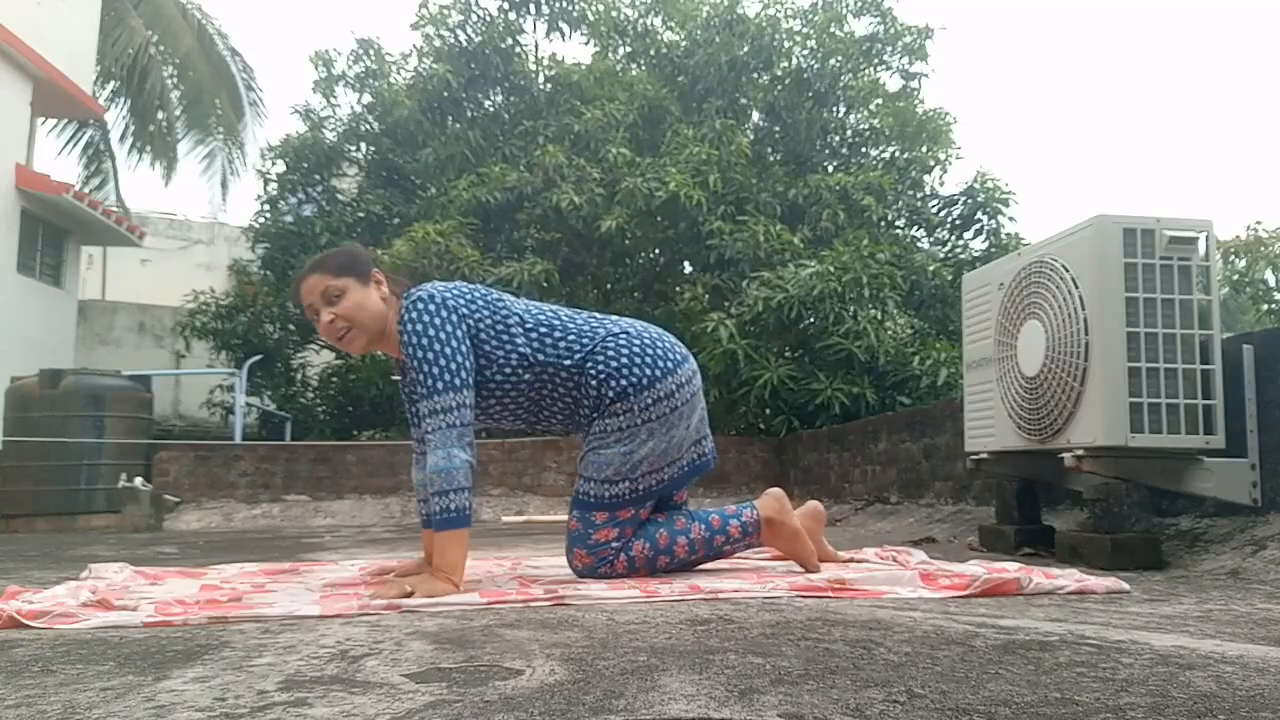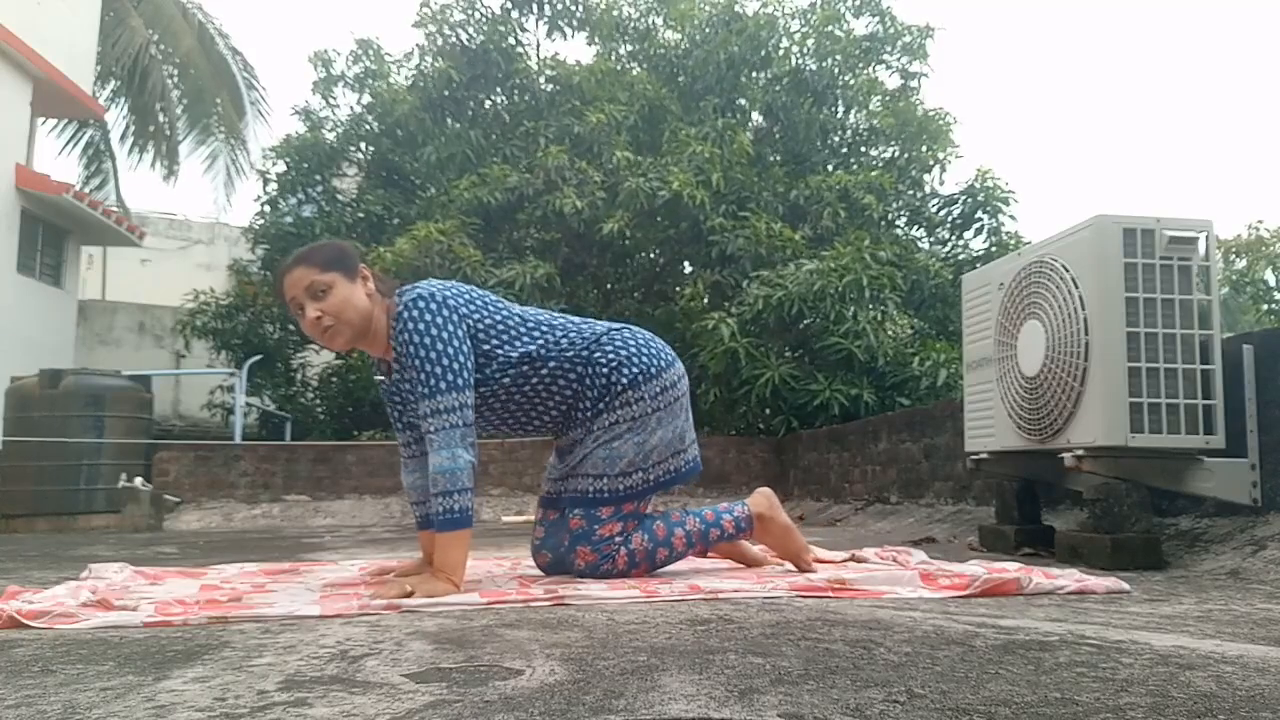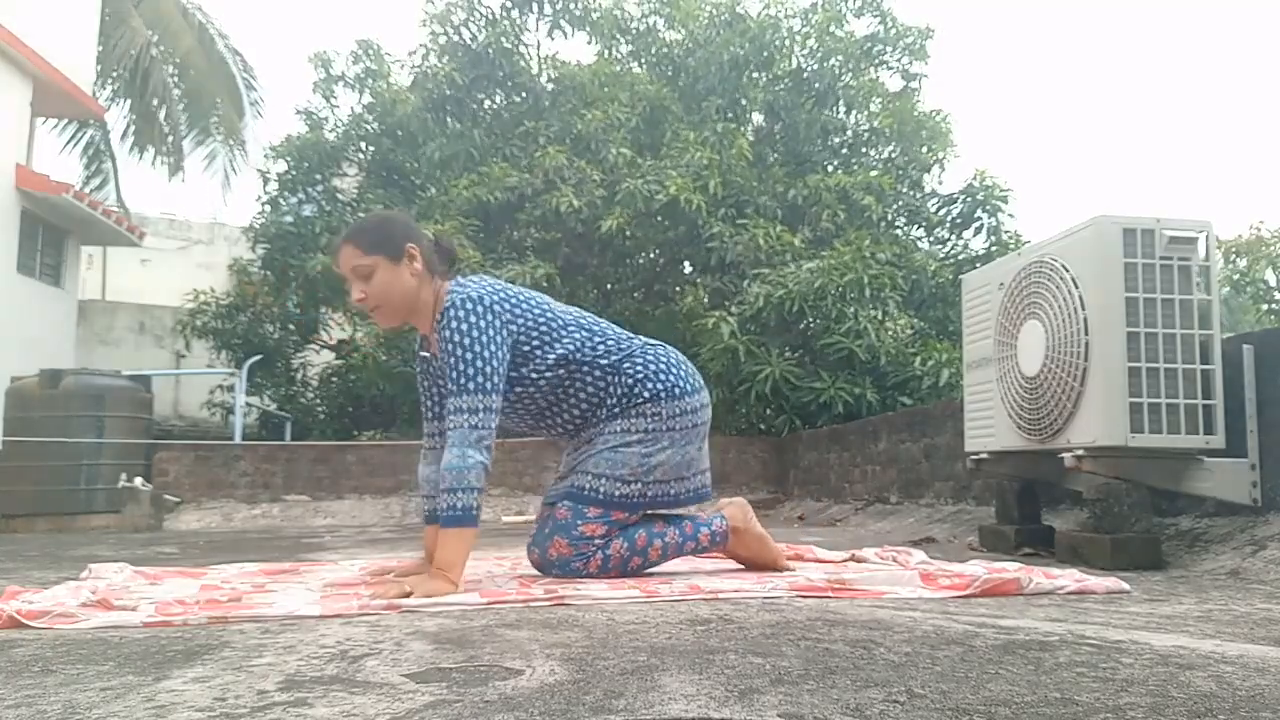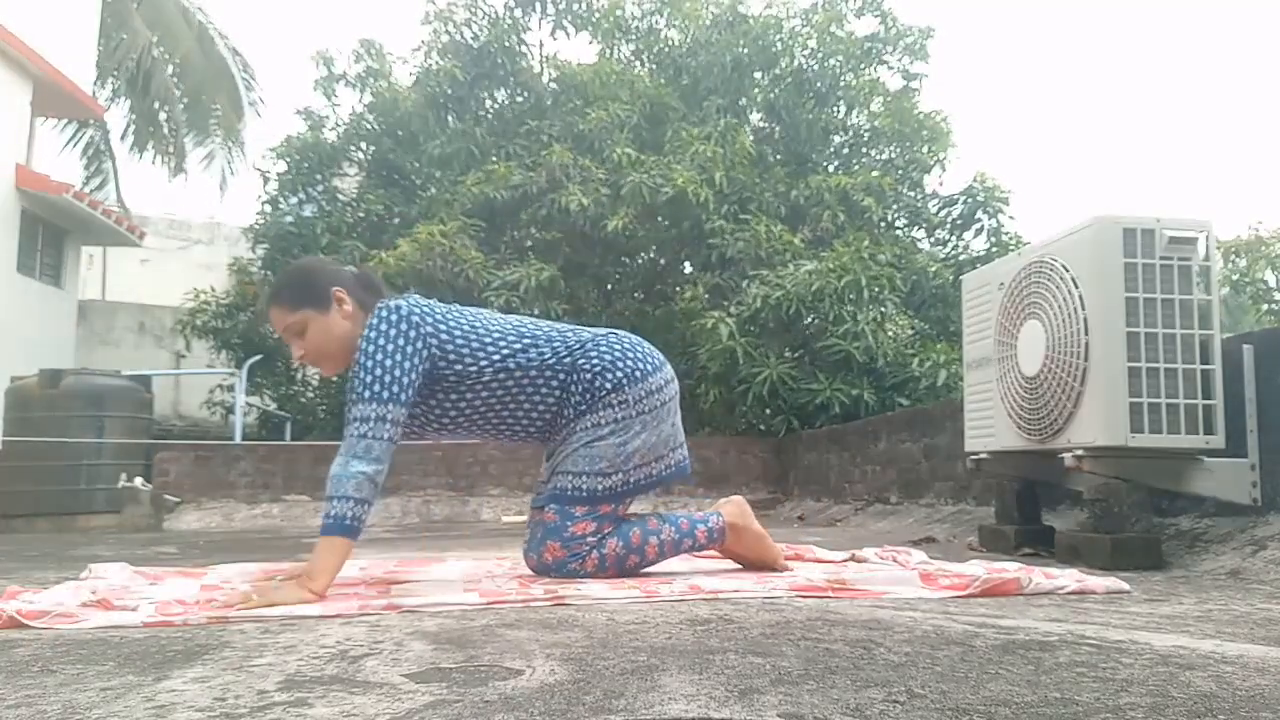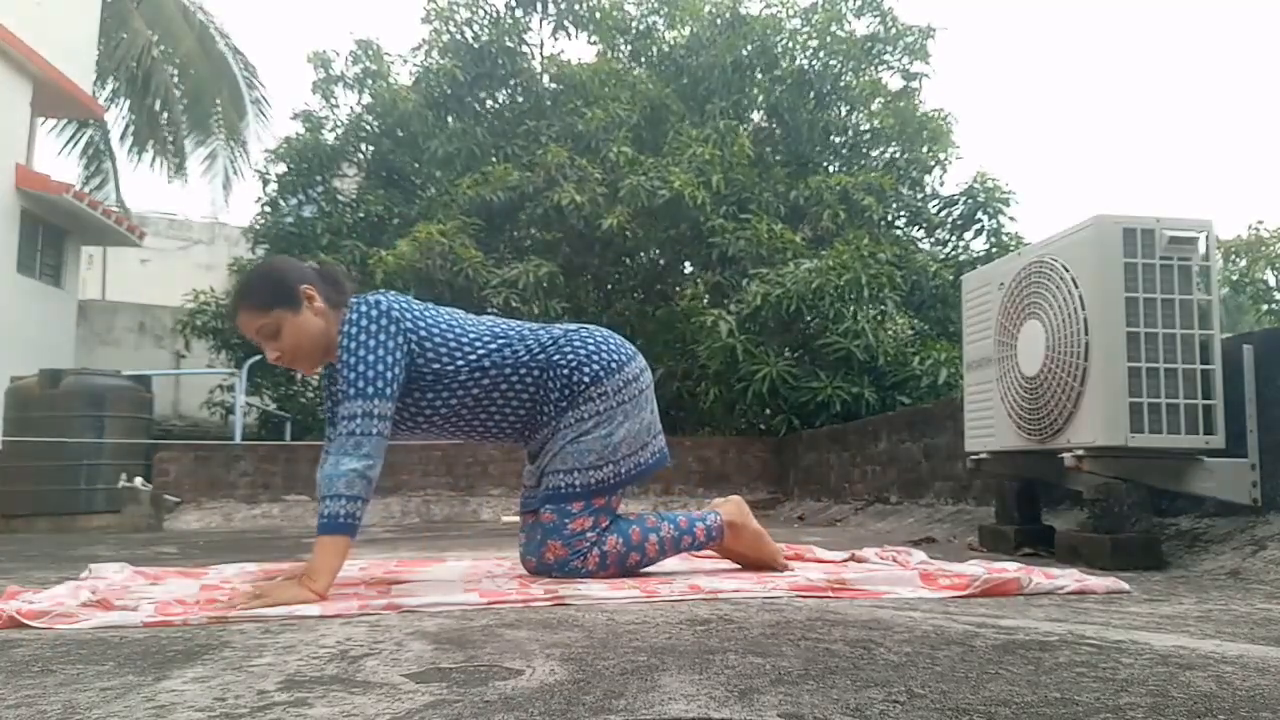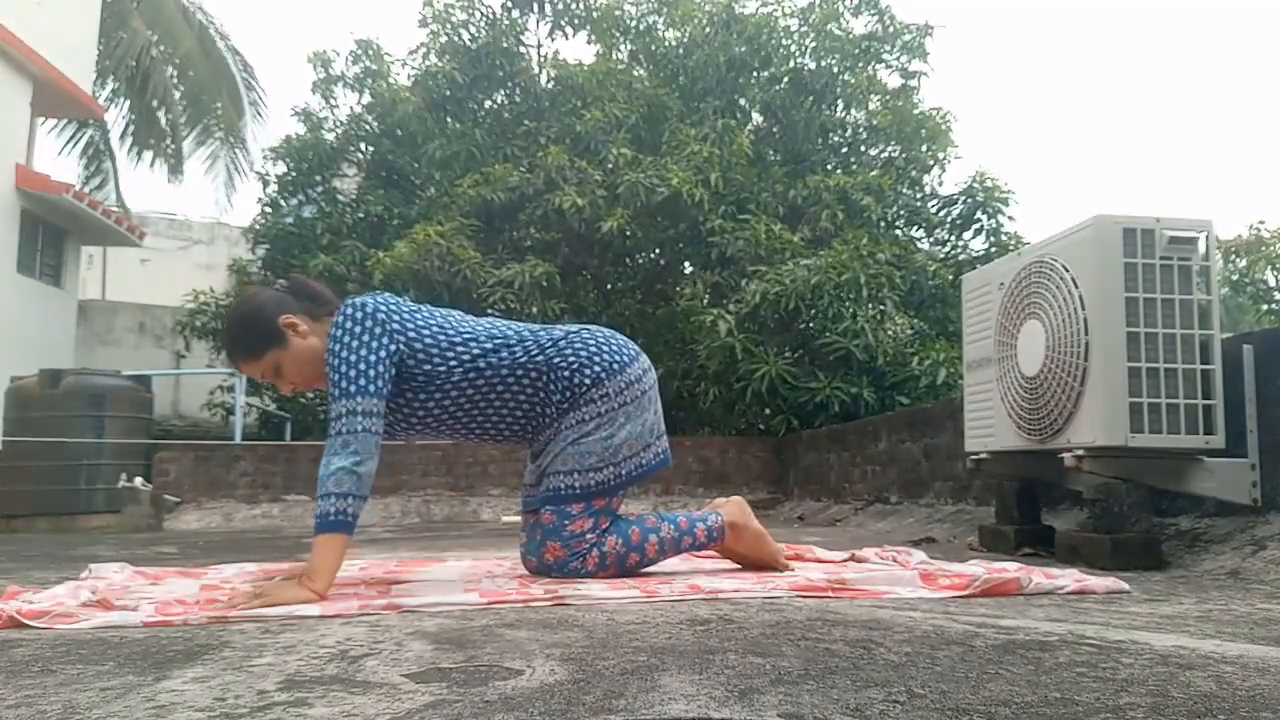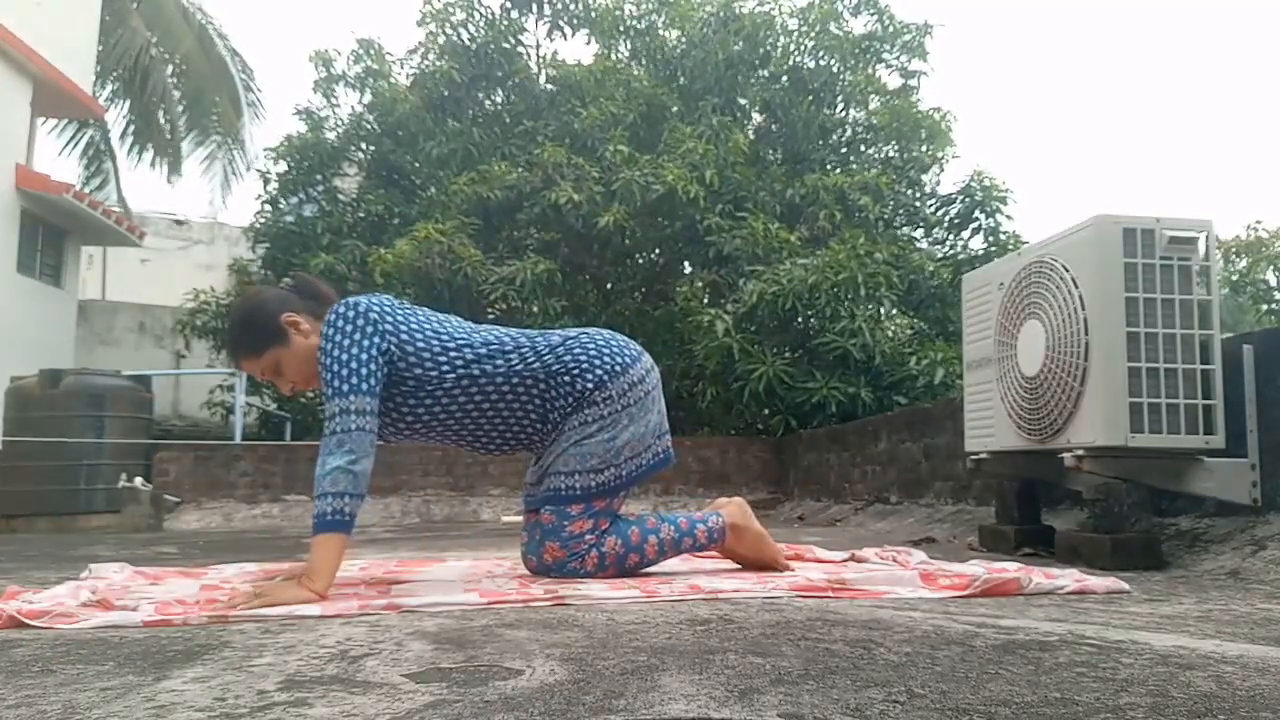
dt=0.7s
person 1, frame 1
left shoulder: (425, 309)
right shoulder: (408, 356)
left elbow: (450, 440)
right elbow: (428, 452)
left wrist: (446, 574)
right wrist: (431, 558)
left hip: (640, 379)
right hip: (645, 381)
left knee: (596, 554)
right knee: (654, 530)
left ankle: (764, 517)
right ankle: (797, 525)
person 1, frame 2
left shoulder: (422, 309)
right shoulder: (390, 363)
left elbow: (450, 439)
right elbow: (418, 454)
left wrist: (447, 575)
right wrist: (430, 558)
left hip: (633, 380)
right hip: (599, 404)
left knee: (592, 555)
right knee: (552, 552)
left ankle: (749, 515)
right ankle: (710, 530)
person 1, frame 3
left shoulder: (469, 305)
right shoulder: (430, 343)
left elbow: (469, 441)
right elbow: (439, 444)
left wrist: (445, 573)
right wrist: (431, 559)
left hip: (658, 402)
right hip: (616, 420)
left knee: (564, 554)
right knee: (548, 552)
left ankle: (727, 530)
right ankle: (713, 523)
person 1, frame 4
left shoulder: (392, 323)
right shoulder: (374, 363)
left elbow: (366, 454)
right elbow: (360, 456)
left wrist: (313, 584)
right wrist: (314, 565)
left hip: (623, 385)
right hip: (601, 401)
left knee: (559, 554)
right knee: (553, 544)
left ankle: (722, 524)
right ankle: (716, 523)
person 1, frame 5
left shoulder: (369, 319)
right shoulder: (341, 371)
left elbow: (358, 451)
right elbow: (339, 458)
left wrist: (315, 582)
right wrist: (312, 567)
left hip: (598, 379)
right hip: (566, 406)
left knee: (560, 555)
right knee: (542, 553)
left ankle: (720, 524)
right ankle: (710, 523)
person 1, frame 6
left shoulder: (358, 321)
right shoulder: (353, 362)
left elbow: (352, 450)
right elbow: (346, 455)
left wrist: (314, 582)
right wrist: (313, 565)
left hip: (600, 377)
right hip: (575, 400)
left knee: (560, 555)
right knee: (544, 553)
left ankle: (723, 524)
right ankle: (711, 520)
person 1, frame 7
left shoulder: (351, 322)
right shoulder: (361, 352)
left elbow: (347, 451)
right elbow: (347, 453)
left wrist: (314, 582)
right wrist: (314, 564)
left hip: (604, 380)
right hip: (583, 395)
left knee: (561, 556)
right knee: (543, 553)
left ankle: (725, 525)
right ankle: (714, 519)
